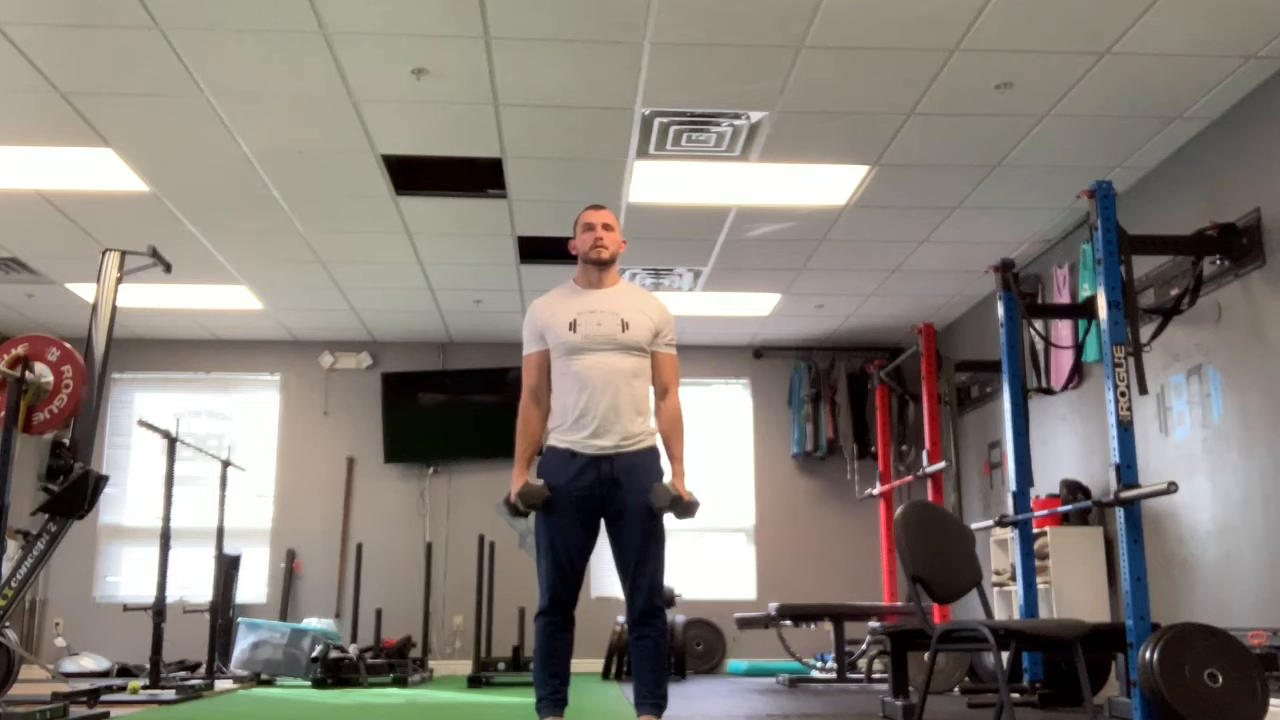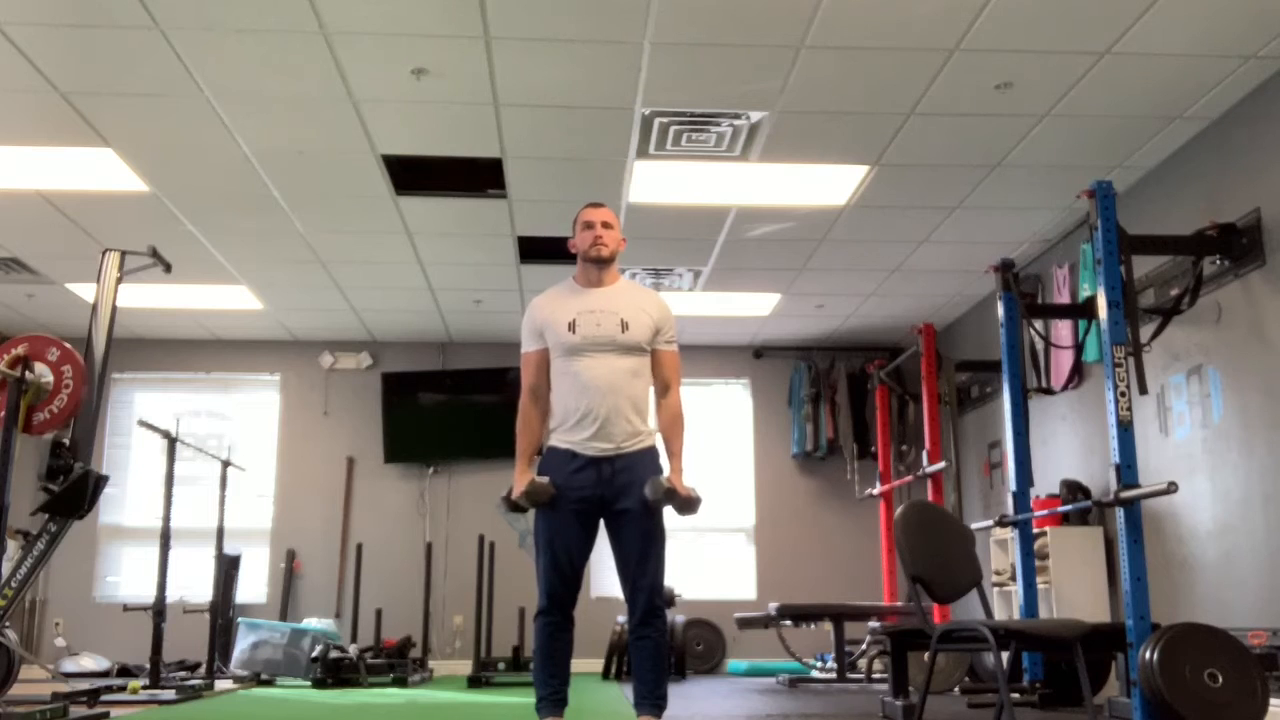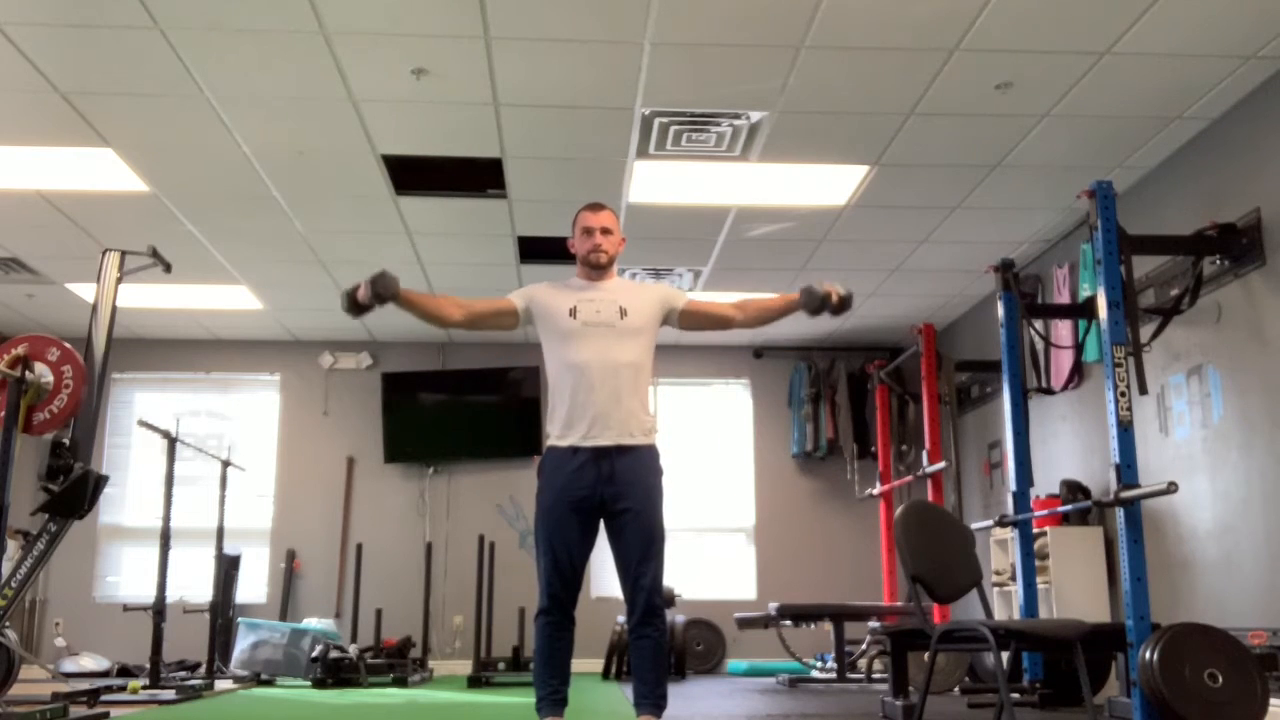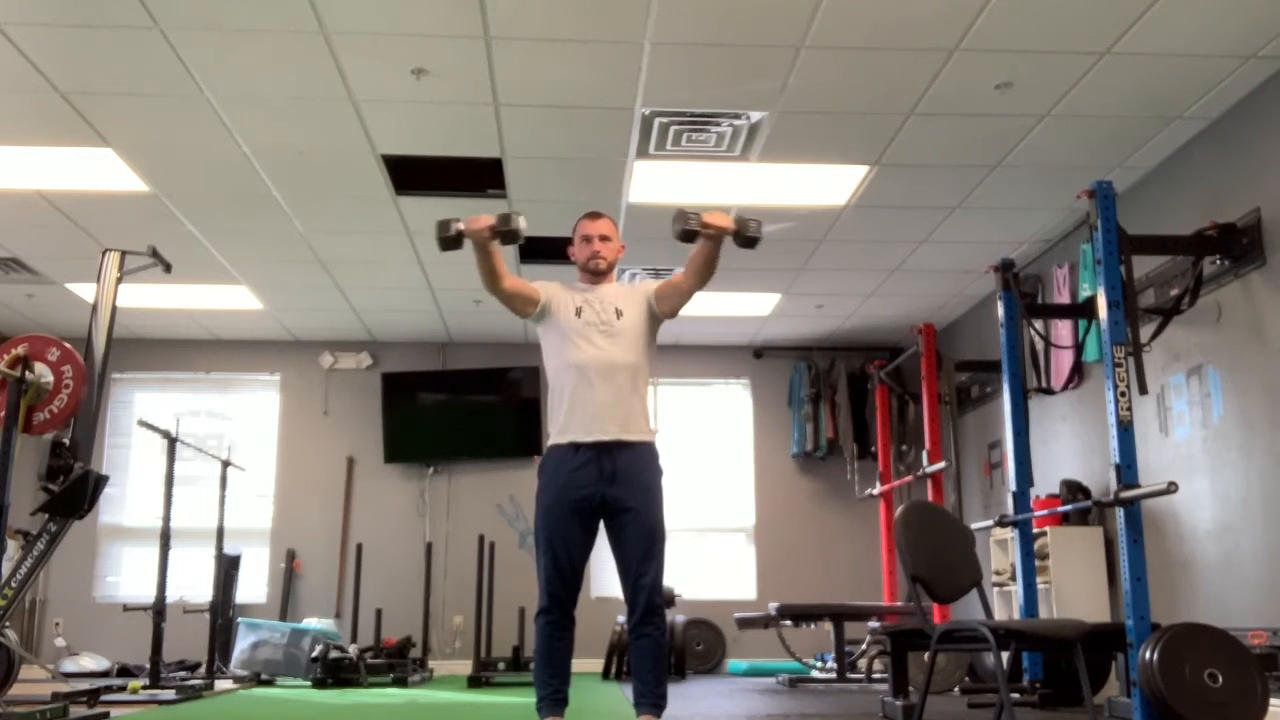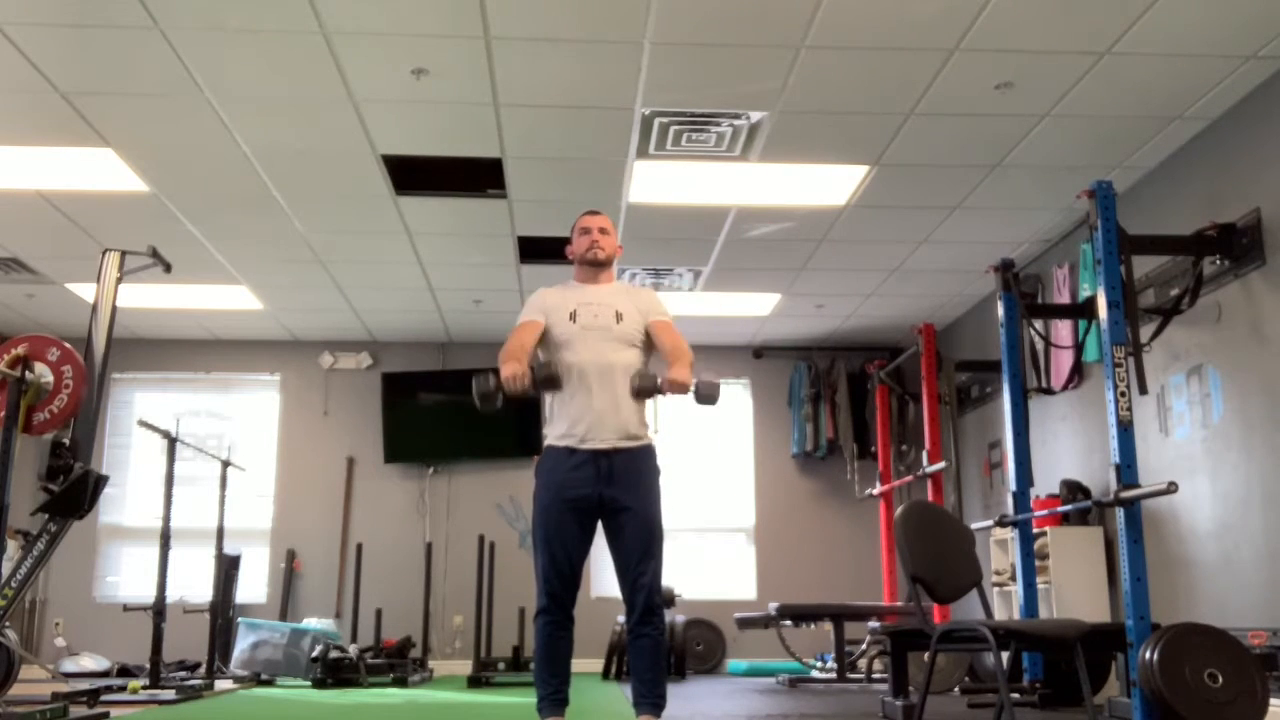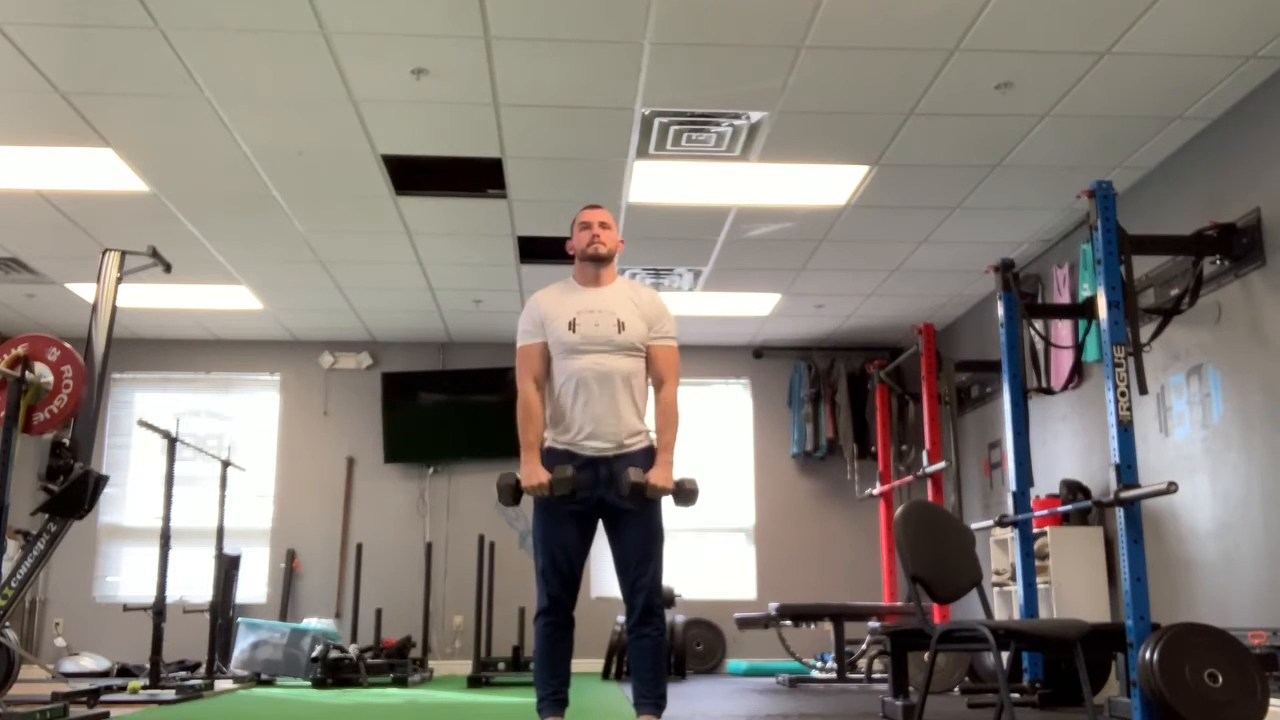
dt=0.7s
person 1, frame 1
left shoulder: (652, 309)
right shoulder: (545, 309)
left elbow: (667, 396)
right elbow: (534, 398)
left wrist: (678, 470)
right wrist: (521, 470)
left hip: (636, 464)
right hip: (566, 464)
left knee: (646, 599)
right knee: (556, 599)
person 1, frame 2
left shoulder: (651, 306)
right shoulder: (544, 308)
left elbow: (668, 393)
right elbow: (533, 397)
left wrist: (676, 467)
right wrist: (523, 468)
left hip: (635, 464)
right hip: (566, 465)
left knee: (646, 599)
right knee: (555, 599)
person 1, frame 3
left shoulder: (651, 297)
right shoulder: (543, 298)
left elbow: (735, 312)
right elbow: (459, 312)
left wrist: (803, 298)
right wrist: (394, 293)
left hip: (634, 460)
right hip: (567, 462)
left knee: (646, 597)
right knee: (556, 598)
person 1, frame 4
left shoulder: (644, 298)
right shoulder: (550, 298)
left elbow: (696, 278)
right elbow: (499, 284)
left wrist: (713, 237)
right wrist: (482, 243)
left hip: (634, 458)
right hip: (567, 459)
left knee: (646, 596)
right knee: (556, 598)
person 1, frame 5
left shoulder: (642, 299)
right shoulder: (547, 300)
left elbow: (674, 347)
right elbow: (518, 346)
left wrist: (679, 370)
right wrist: (512, 367)
left hip: (631, 459)
right hip: (564, 459)
left knee: (644, 596)
right knee: (555, 597)
person 1, frame 6
left shoulder: (647, 302)
right shoulder: (543, 304)
left elbow: (666, 386)
right elbow: (529, 387)
left wrist: (663, 461)
right wrist: (530, 459)
left hip: (632, 464)
right hip: (564, 465)
left knee: (645, 598)
right knee: (555, 599)
